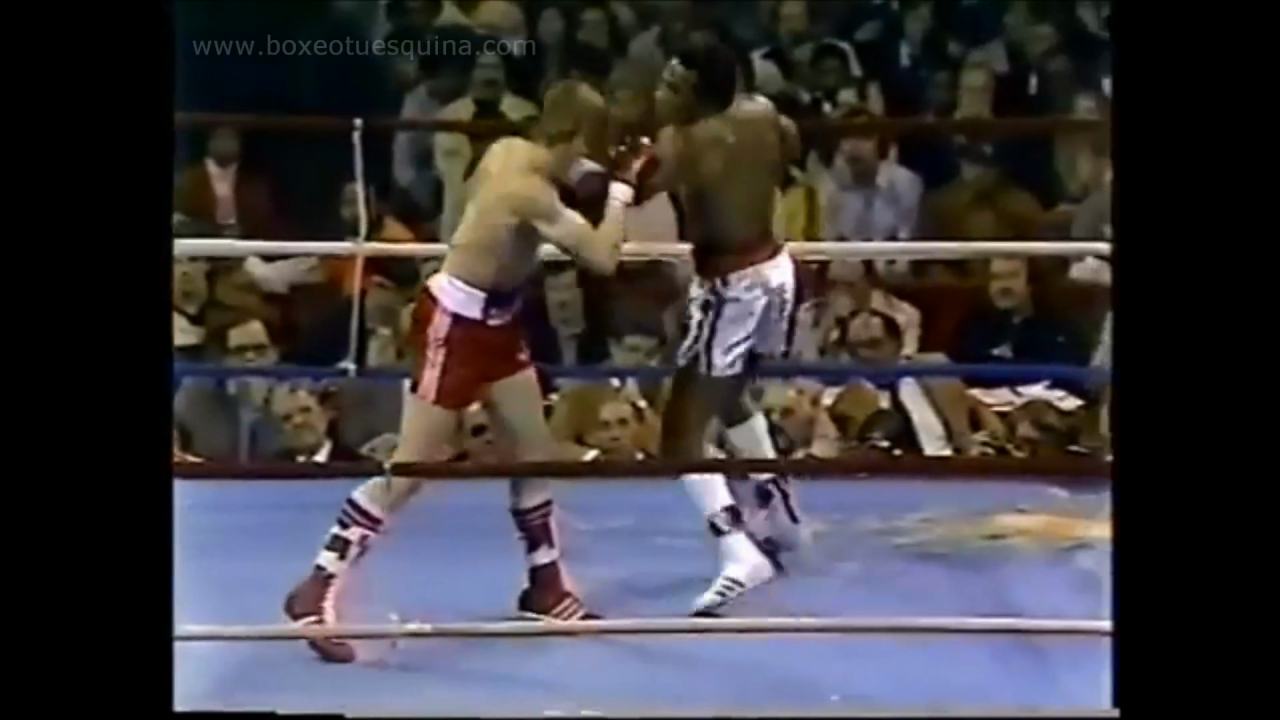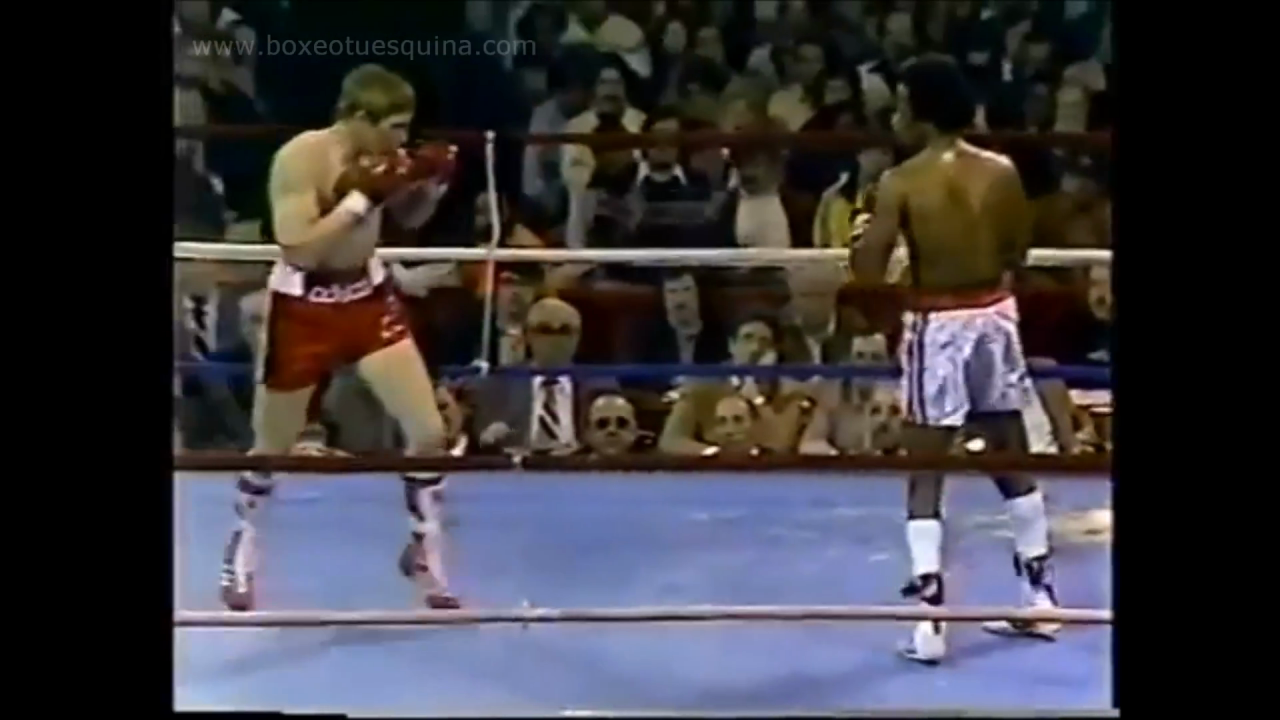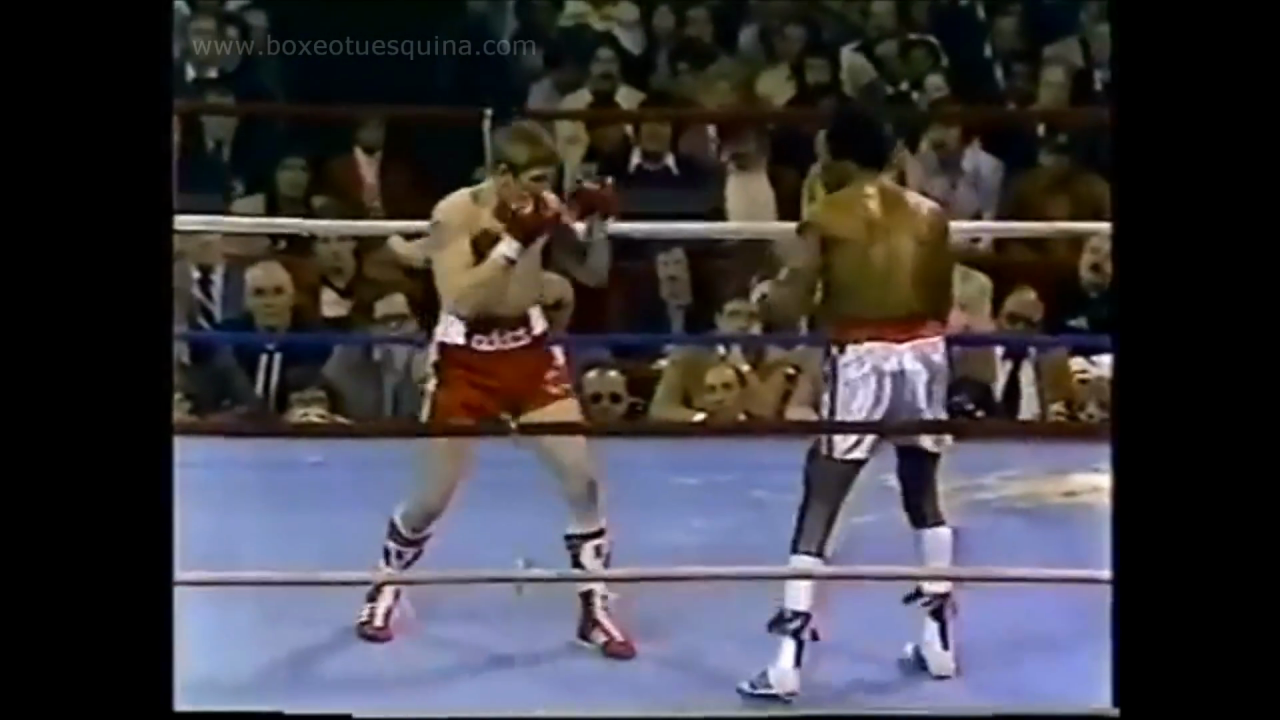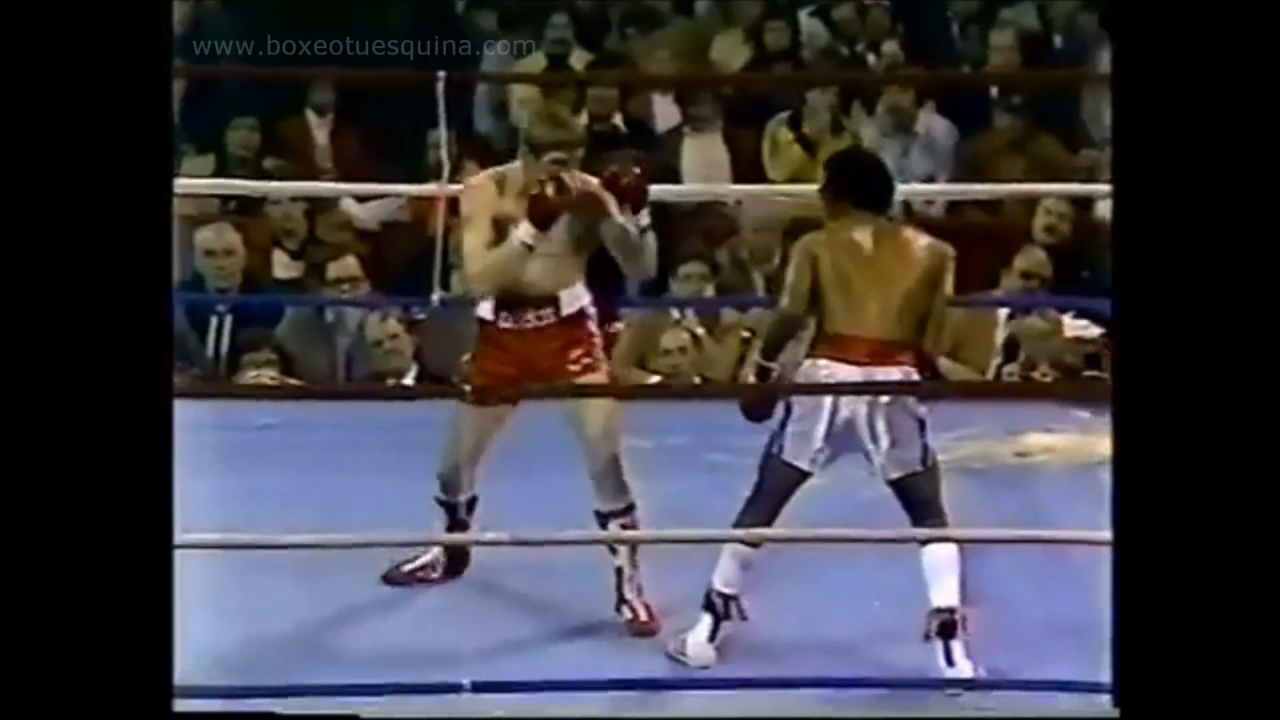
dt=1s
person 1, frame 1
left shoulder: (687, 141)
right shoulder: (761, 113)
left elbow: (634, 189)
right elbow: (790, 147)
left hip: (734, 288)
right hip: (771, 272)
left knee: (681, 433)
right knee: (728, 399)
left ankle: (741, 556)
right ankle: (779, 511)
person 1, frame 2
left shoulder: (901, 182)
right shoulder: (1002, 171)
left elbow: (867, 267)
right elbow: (1015, 255)
left wrist: (869, 231)
left hip: (938, 327)
right hip: (996, 317)
left knee: (925, 475)
right knee: (1011, 462)
left ankle: (930, 618)
right ankle: (1040, 597)
person 1, frame 3
left shoulder: (826, 215)
right shoulder: (929, 214)
left elbow: (795, 302)
right elbow: (942, 304)
left wrist: (764, 292)
left hip: (861, 359)
right hip: (922, 354)
left knee: (819, 505)
right knee: (923, 498)
left ankle: (789, 658)
right ankle: (939, 638)
person 1, frame 4
left shoulder: (815, 244)
right shoulder: (931, 252)
left elbow: (791, 312)
right elbow: (929, 344)
left wrist: (763, 370)
left hip: (826, 378)
right hip: (893, 383)
left knee: (760, 507)
right knee: (930, 518)
left ankle: (706, 633)
right ankle: (952, 649)
person 2, frame 1
left shoulder: (509, 151)
right shoulder: (528, 189)
right elbow: (602, 259)
left wrist: (591, 172)
right wrist: (621, 189)
left hip: (496, 320)
right hip: (454, 324)
left knee: (538, 452)
right knee: (408, 472)
left ankle: (546, 587)
right ankle: (316, 593)
person 2, frame 2
left shoulder: (382, 159)
right shoulder: (299, 158)
left elbow: (409, 217)
right elbow: (300, 249)
left wrist: (430, 183)
right wrist: (360, 197)
left hip: (368, 301)
right hip: (301, 309)
left knee: (429, 432)
right knee: (273, 449)
left ankle: (425, 551)
right ankle: (242, 545)
person 2, frame 3
left shoulder: (541, 207)
right shoulder: (456, 212)
right elbow: (461, 300)
left wrist: (595, 224)
right wrist: (513, 243)
left hip: (529, 350)
right hip: (465, 357)
left knee: (582, 480)
right knee: (432, 497)
left ankle: (595, 610)
right ankle: (384, 590)
person 2, frame 4
left shoulder: (589, 191)
right shoulder: (483, 191)
left elbow: (643, 270)
right elbow: (478, 280)
left wrist: (635, 213)
right wrist: (529, 228)
left hip: (567, 327)
right hip: (501, 332)
left knee: (605, 456)
right knee: (456, 463)
left ankle: (629, 587)
right ankle: (450, 549)
